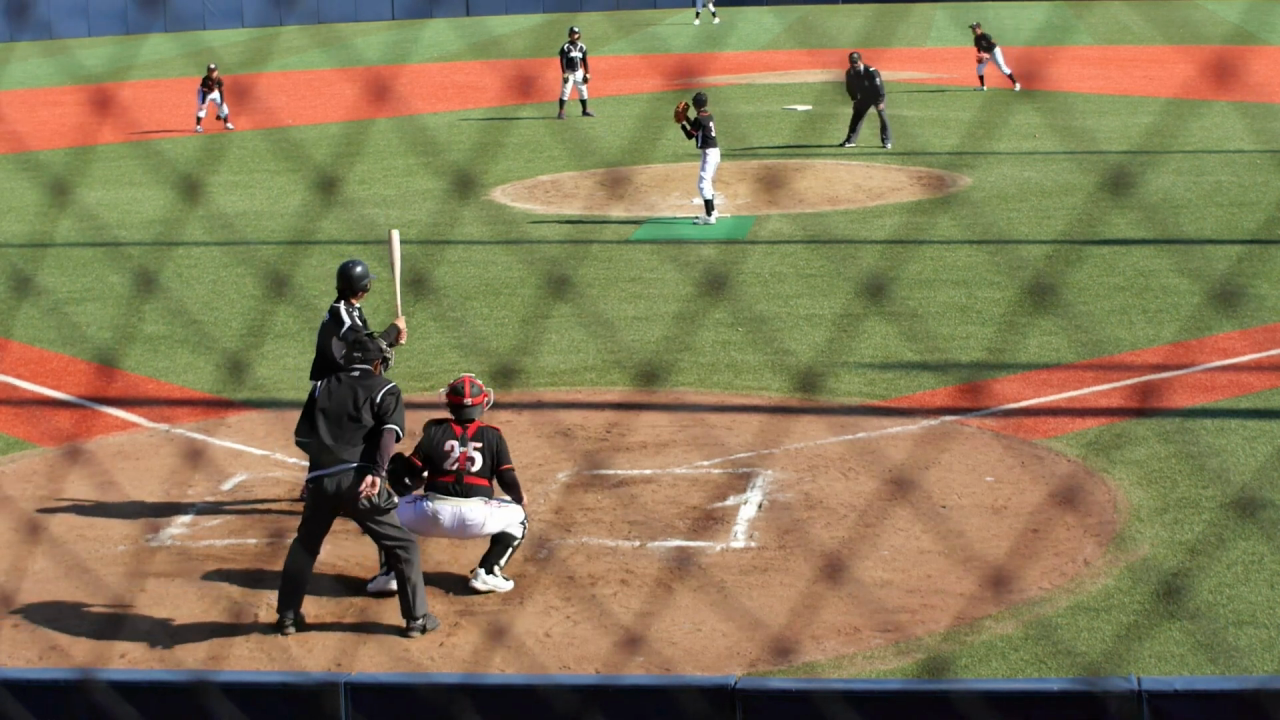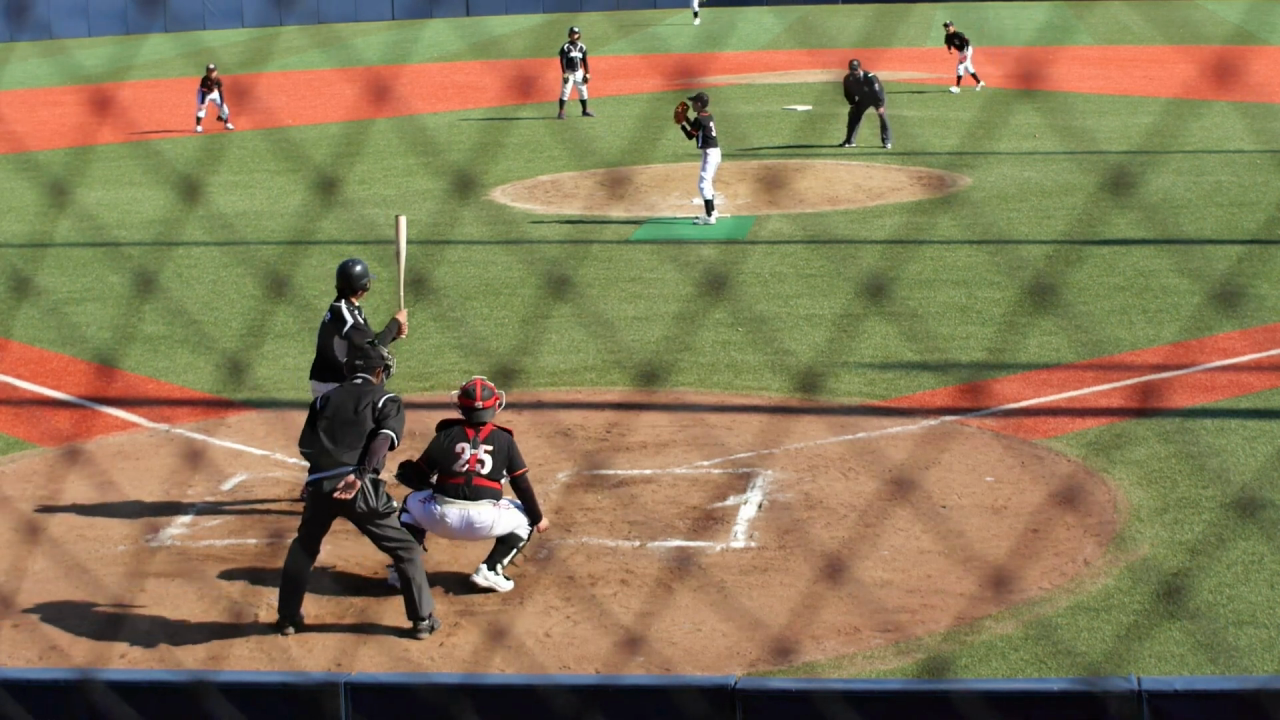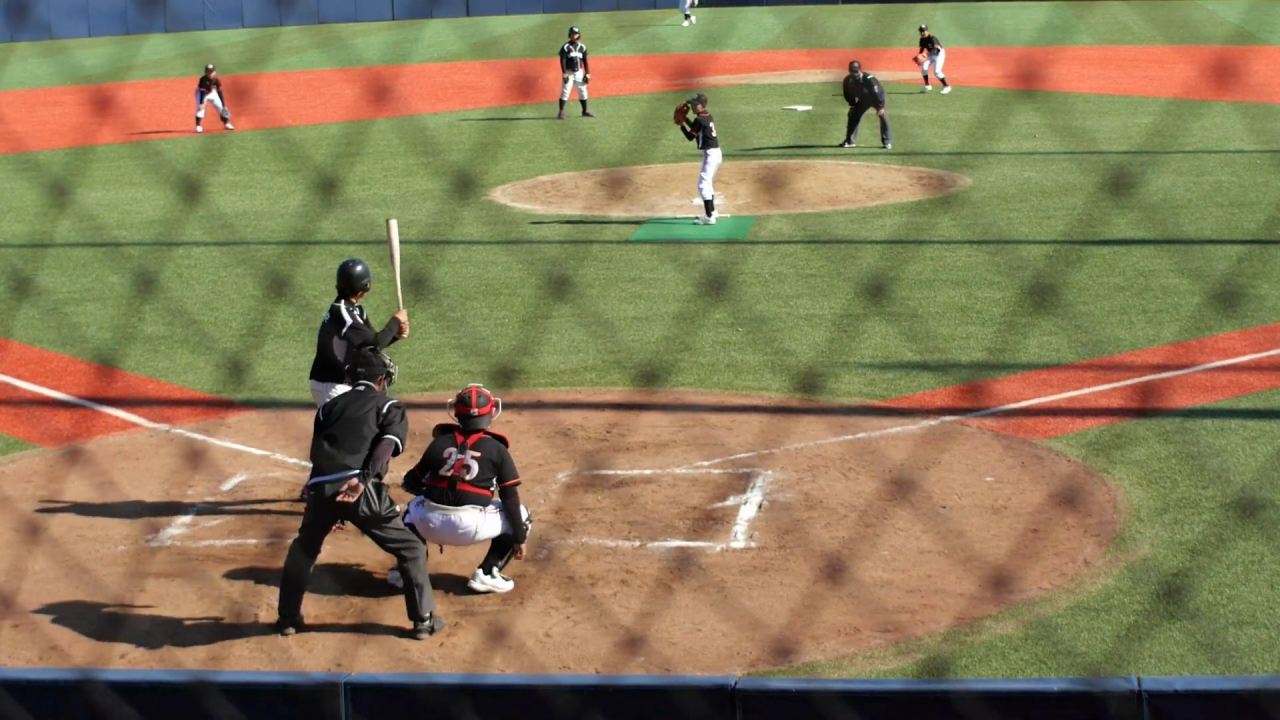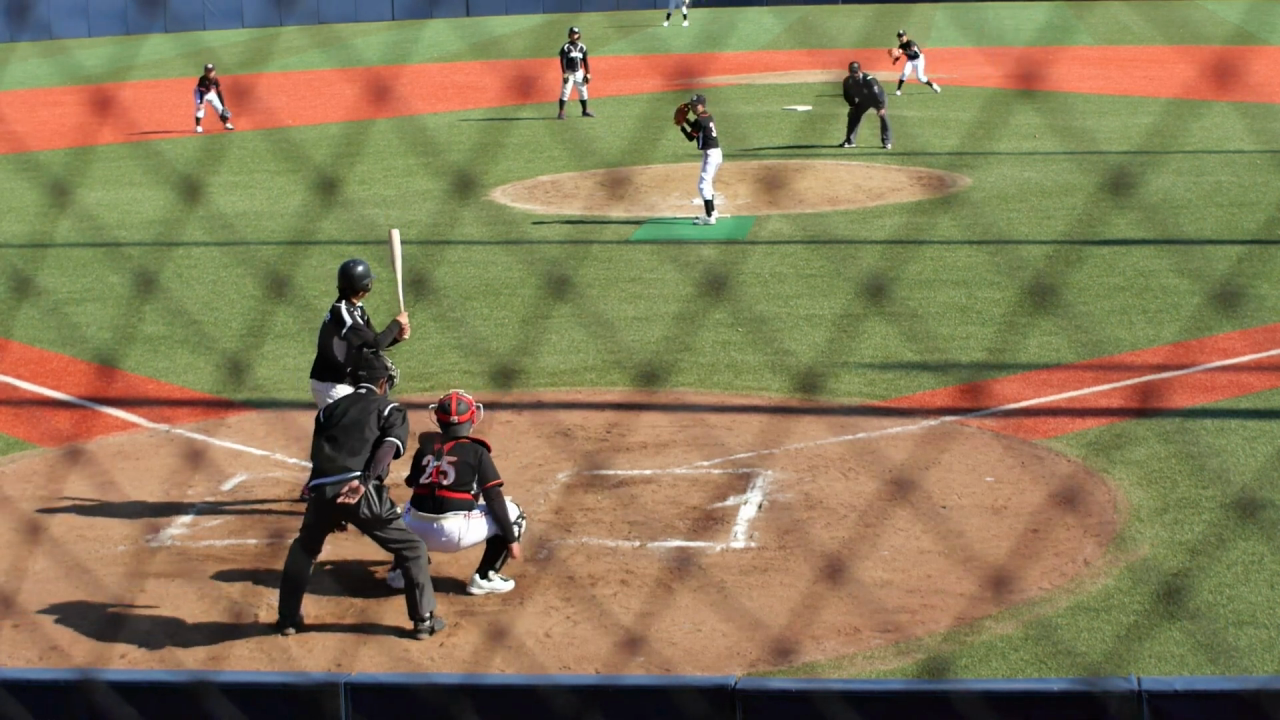
dt=0.3s
person 1, frame 1
left shoulder: (323, 387)
right shoulder: (385, 389)
left elbow: (302, 437)
right elbow: (389, 432)
right wrist: (376, 473)
left hip: (321, 481)
right hip: (359, 480)
left knee: (304, 545)
right knee: (403, 546)
left ankle: (288, 616)
right ankle: (417, 618)
person 1, frame 2
left shoulder: (326, 398)
right shoulder: (386, 399)
left elbow: (306, 448)
right elbow: (383, 439)
right wrist: (359, 475)
left hip: (319, 485)
right hip: (360, 486)
left knee: (303, 547)
right knee: (405, 548)
left ankle: (288, 617)
right ankle: (422, 620)
person 1, frame 3
left shoulder: (329, 407)
right shoulder: (389, 406)
right elbow: (387, 444)
right wrist: (363, 479)
left hip: (321, 489)
right hip: (361, 490)
left knee: (303, 548)
right knee: (410, 549)
left ankle: (288, 618)
right ankle: (423, 620)
person 1, frame 4
left shoulder: (330, 409)
right shoulder: (391, 409)
right elbow: (389, 447)
right wrist: (364, 481)
left hip: (322, 490)
right hip: (361, 491)
left knee: (303, 548)
right knee: (412, 549)
left ankle: (288, 618)
right ankle: (424, 620)
person 2, frame 1
left shoulder: (436, 432)
right shoulder: (493, 436)
left elbow: (410, 472)
right elbow: (507, 479)
right wrist: (520, 499)
left hip: (433, 514)
right hip: (475, 516)
right knee: (518, 516)
left ankle: (391, 574)
right ankle: (488, 574)
person 2, frame 2
left shoulder: (447, 434)
right shoulder: (504, 439)
left elbow: (419, 475)
right elbow: (521, 484)
right wrist: (538, 518)
left hip: (443, 516)
right hip: (484, 519)
left knee: (412, 502)
right knee: (525, 519)
right ankle: (490, 570)
person 2, frame 3
left shoulder: (440, 441)
right shoulder: (497, 449)
left elbow: (415, 481)
right elbow: (509, 496)
right wrist: (520, 539)
left hip: (430, 523)
right hip: (470, 524)
left knee: (416, 506)
right knee: (520, 516)
right ankle: (487, 574)
person 2, frame 4
left shoulder: (424, 448)
right shoulder: (477, 452)
right elbow: (494, 498)
right wrist: (511, 539)
left hip: (417, 530)
right hip: (456, 532)
left knee: (411, 509)
right knee: (513, 514)
left ankle: (402, 570)
right ankle: (485, 578)
